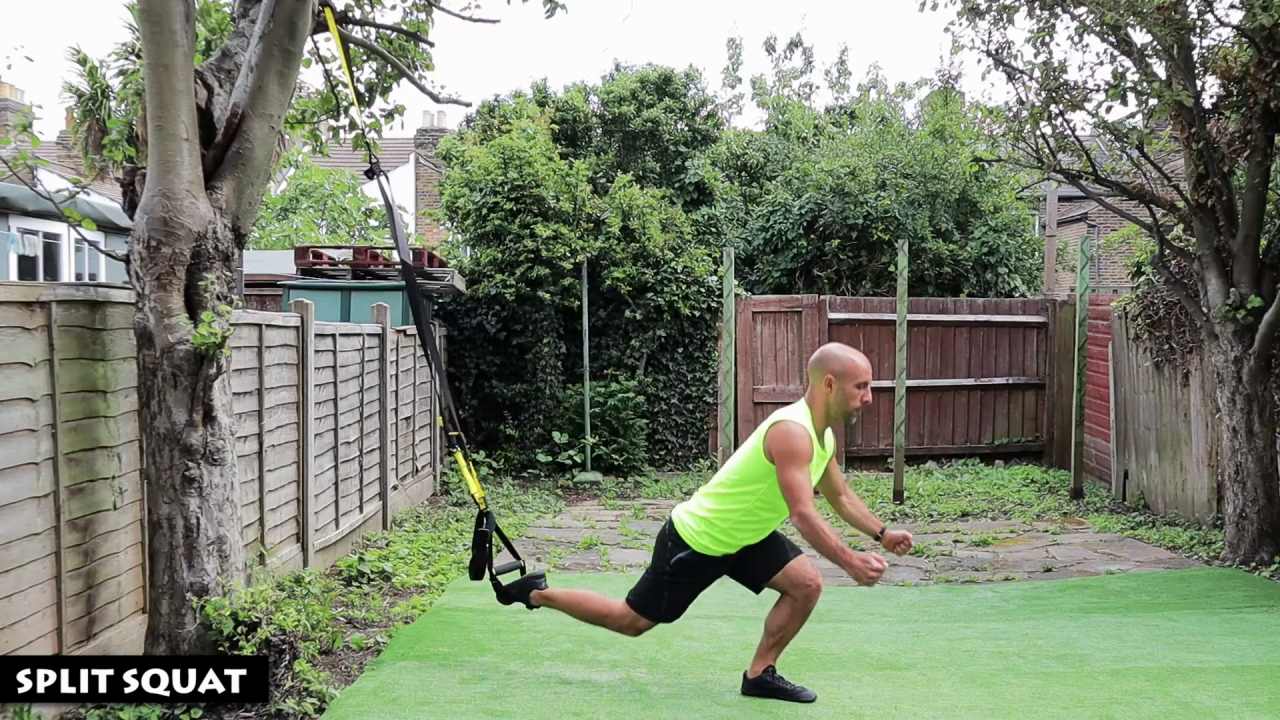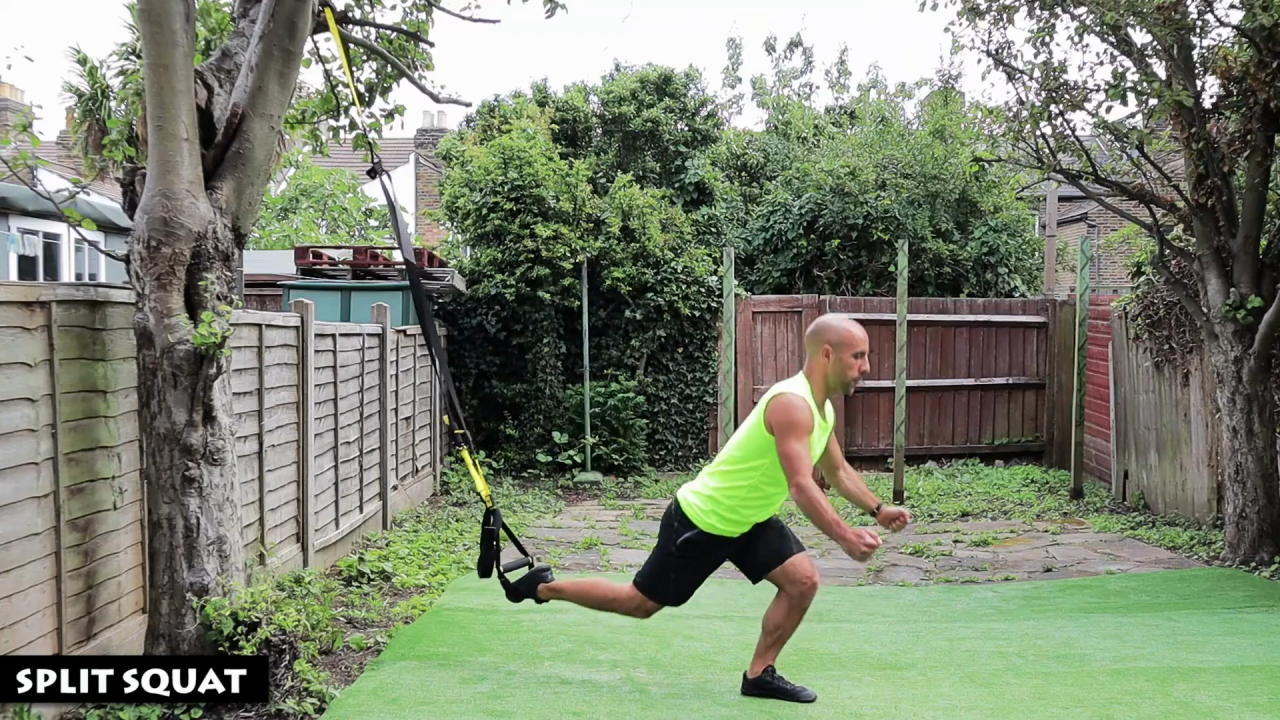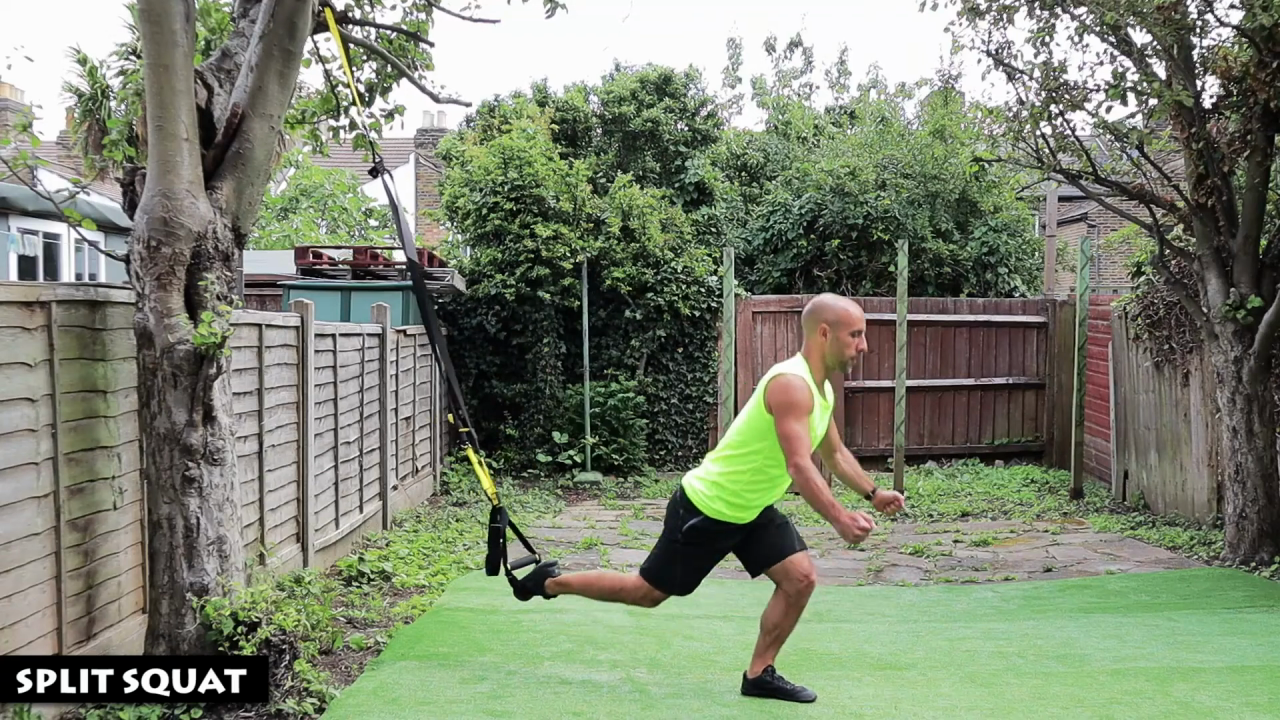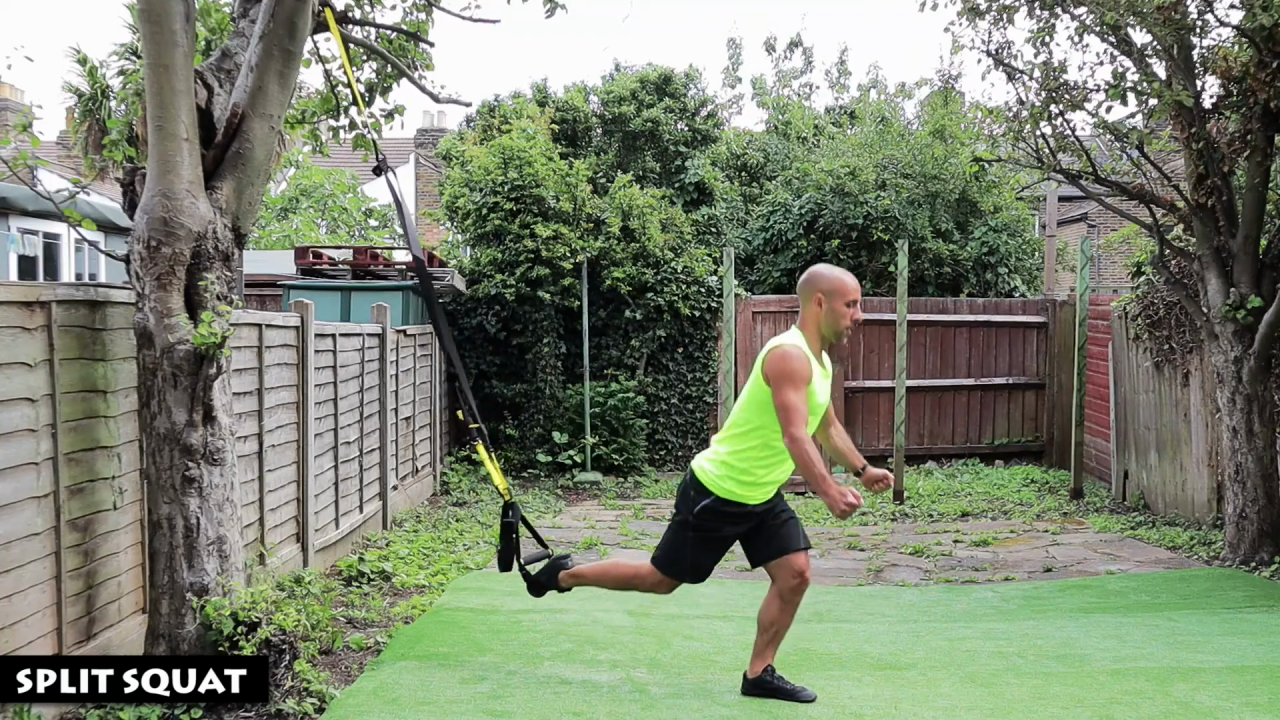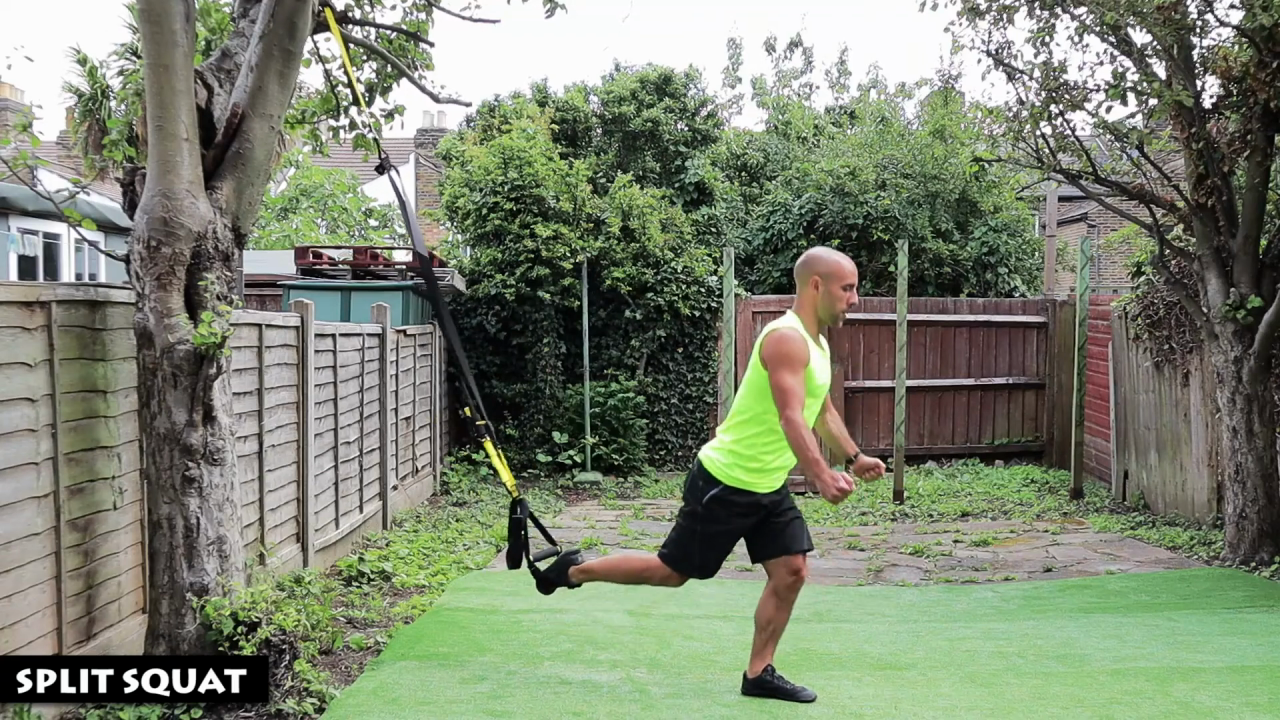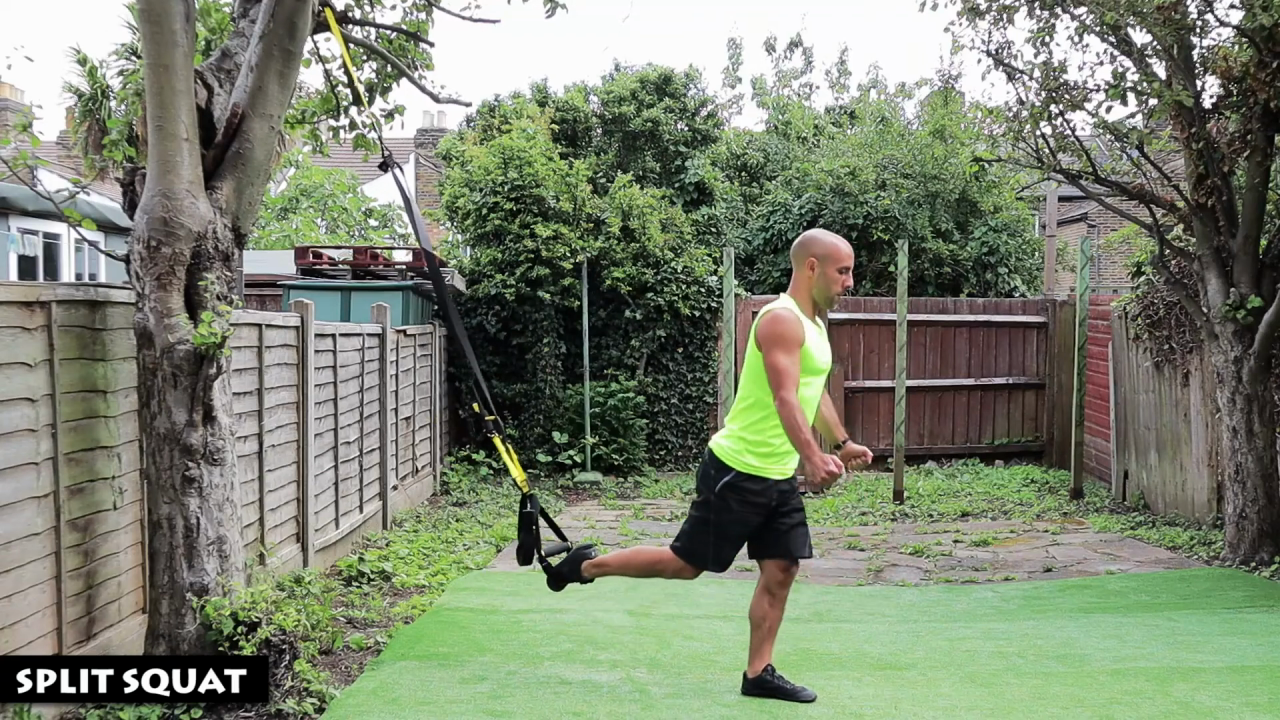
dt=0.1s
person 1, frame 1
left shoulder: (823, 430)
right shoulder: (792, 430)
left elbow: (839, 493)
right elbow: (801, 513)
left wrist: (880, 531)
right wrist: (850, 561)
left hip: (742, 536)
right hip: (697, 541)
left knee: (806, 583)
right knee: (632, 621)
left ankle: (760, 675)
right ankle: (538, 593)
person 1, frame 2
left shoulder: (822, 406)
right shoulder: (792, 403)
left elbow: (838, 470)
right elbow: (802, 487)
left wrist: (878, 509)
right wrist: (847, 538)
left hip: (746, 520)
right hip: (702, 521)
left knee: (803, 580)
right knee: (638, 603)
left ankle: (759, 674)
right ankle: (544, 586)
person 1, frame 3
left shoulder: (823, 385)
right shoulder: (791, 383)
left elbow: (834, 450)
right elbow: (798, 464)
left wrist: (871, 491)
right wrist: (839, 517)
left hip: (751, 508)
right hip: (705, 509)
left knee: (801, 576)
right knee: (648, 590)
left ankle: (759, 675)
right ankle: (551, 580)
person 1, frame 4
left shoulder: (820, 359)
right shoulder: (789, 355)
left elbow: (829, 427)
right elbow: (795, 437)
left wrist: (863, 470)
right wrist: (831, 493)
left hip: (760, 494)
right hip: (716, 491)
left knee: (795, 573)
right knee: (659, 579)
left ankle: (759, 674)
right ankle: (564, 574)
person 1, frame 5
left shoulder: (815, 341)
right shoulder: (785, 337)
left elbow: (822, 408)
right elbow: (791, 418)
left wrist: (855, 456)
right wrist: (823, 477)
left hip: (767, 485)
right hip: (724, 482)
left knee: (791, 570)
right knee: (670, 570)
left ankle: (759, 674)
right ankle: (572, 569)
person 1, frame 6
left shoulder: (813, 325)
right shoulder: (782, 319)
left elbow: (814, 394)
right elbow: (785, 399)
left wrist: (844, 444)
right wrist: (813, 458)
left hip: (778, 476)
right hip: (736, 471)
left knee: (781, 571)
right knee: (682, 564)
left ankle: (758, 673)
right ankle: (585, 566)
